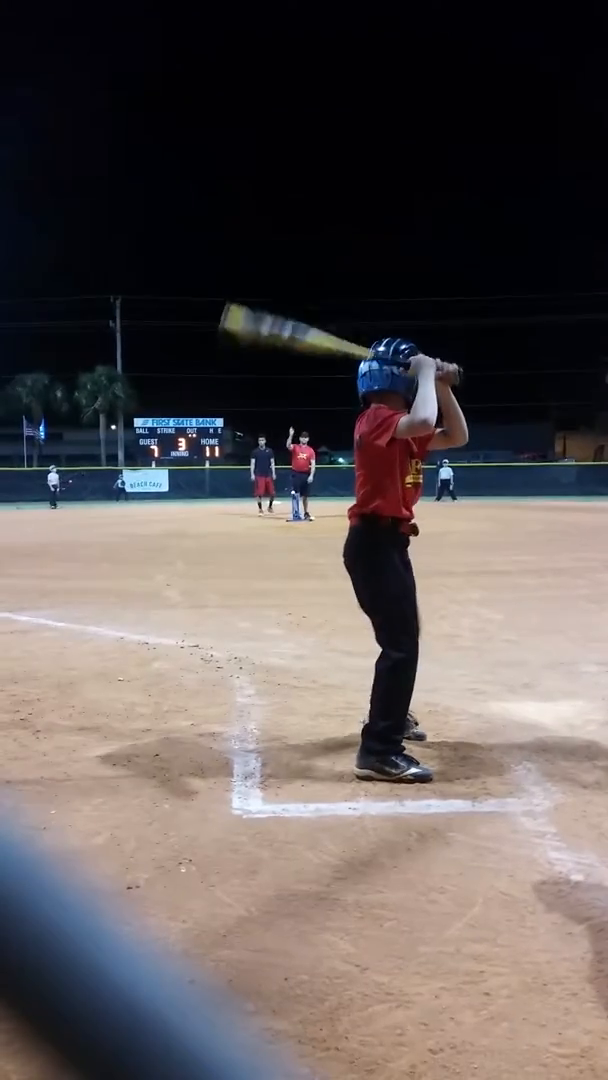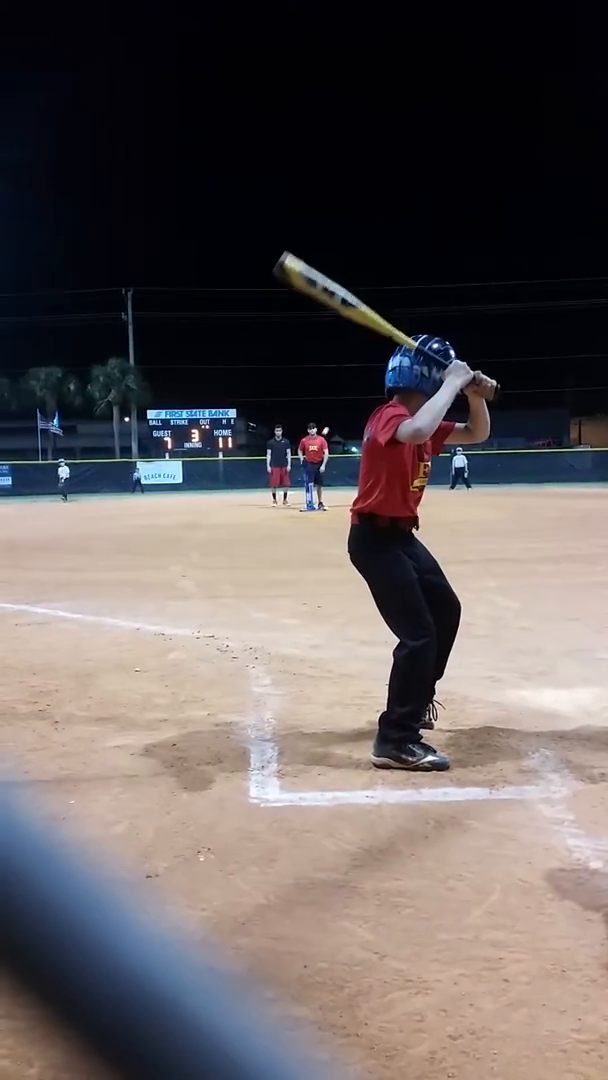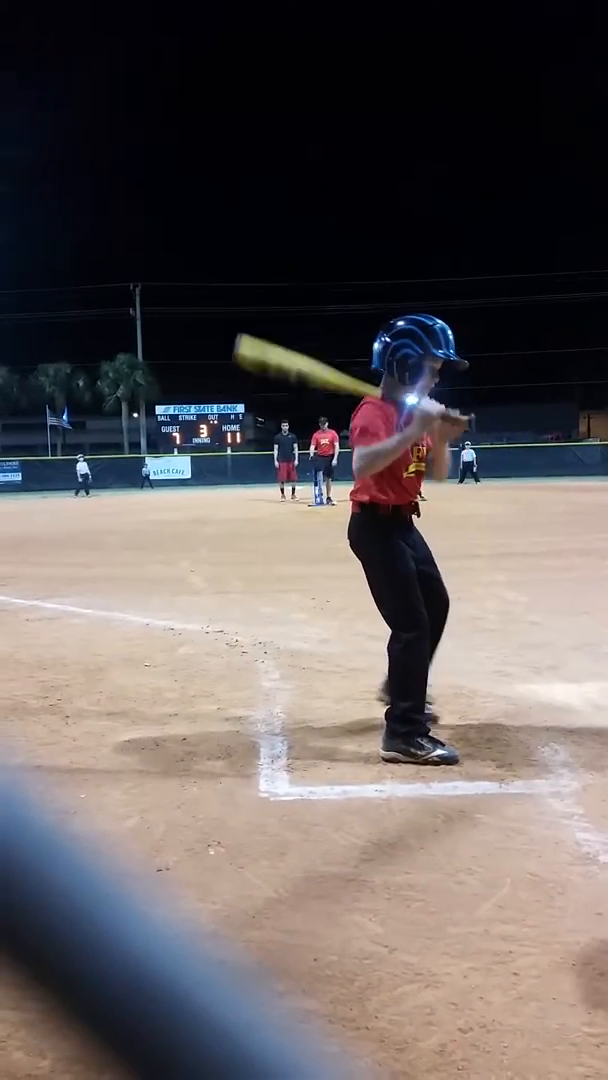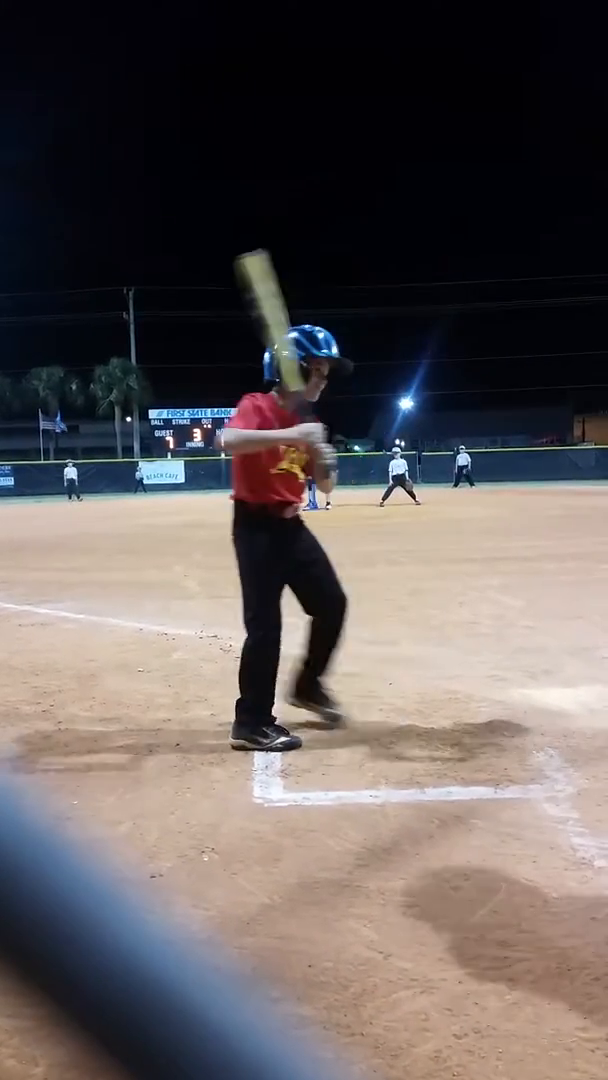
dt=1s
person 1, frame 1
left shoulder: (402, 424)
right shoulder: (377, 418)
left elbow: (457, 437)
right elbow: (424, 421)
left wrist: (442, 385)
right wrist: (425, 373)
left hip: (391, 540)
right hip: (372, 541)
left knee: (402, 636)
right knee: (401, 643)
left ankle: (390, 714)
right ankle: (378, 752)
person 1, frame 2
left shoulder: (421, 421)
right shoulder: (390, 415)
left elbow: (477, 434)
right elbow: (417, 432)
left wrist: (476, 397)
right wrist: (454, 383)
left hip: (401, 533)
right hip: (374, 538)
left knee: (446, 611)
right knee: (418, 632)
left ankle: (415, 698)
right ankle: (395, 741)
person 1, frame 3
left shoulder: (411, 412)
right shoulder: (375, 411)
left elbow: (439, 470)
right elbow: (361, 467)
left wrist: (443, 436)
right wrist: (416, 430)
left hip: (401, 523)
right hip: (376, 527)
left knee: (436, 607)
right knee: (412, 625)
left ankle: (401, 688)
right ankle: (404, 735)
person 1, frame 4
left shoulder: (312, 423)
right shoulder: (256, 406)
left elbow: (327, 484)
right elbow: (228, 440)
left wrist: (323, 461)
right wrist: (288, 435)
left hip: (292, 525)
right hip: (255, 525)
left knee: (332, 605)
right knee: (264, 624)
left ankle: (308, 687)
right ankle: (252, 722)
